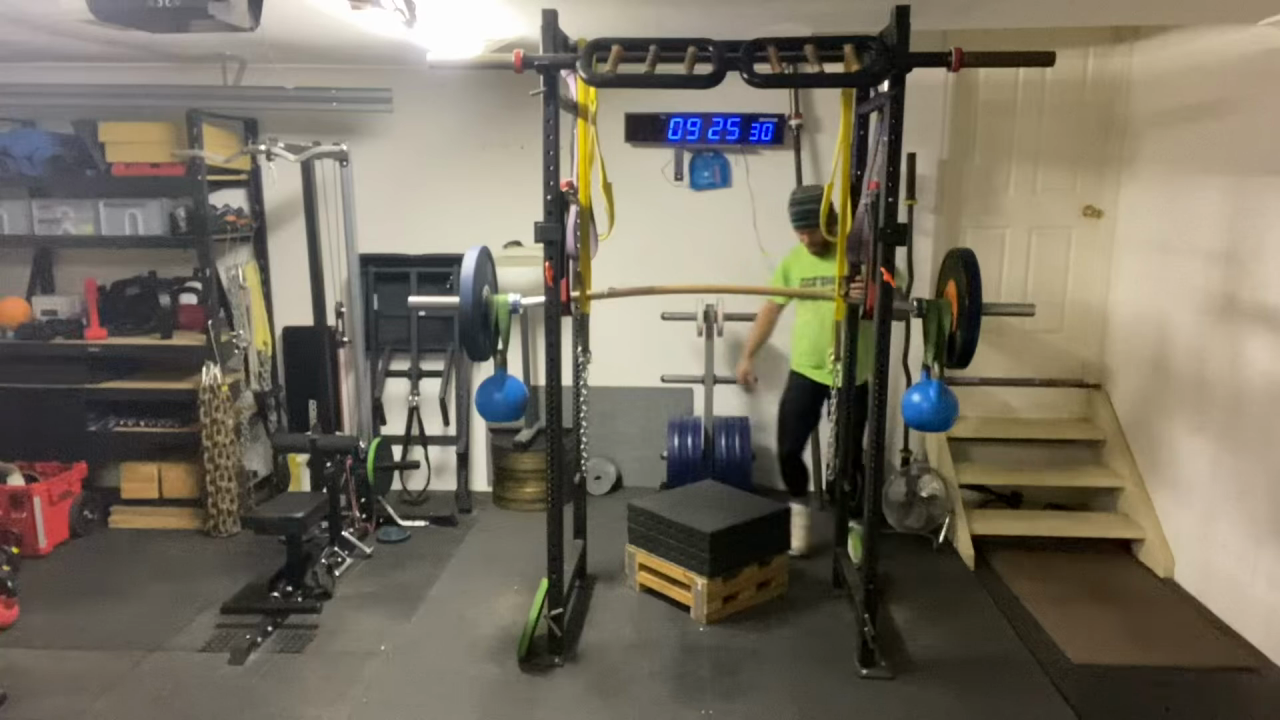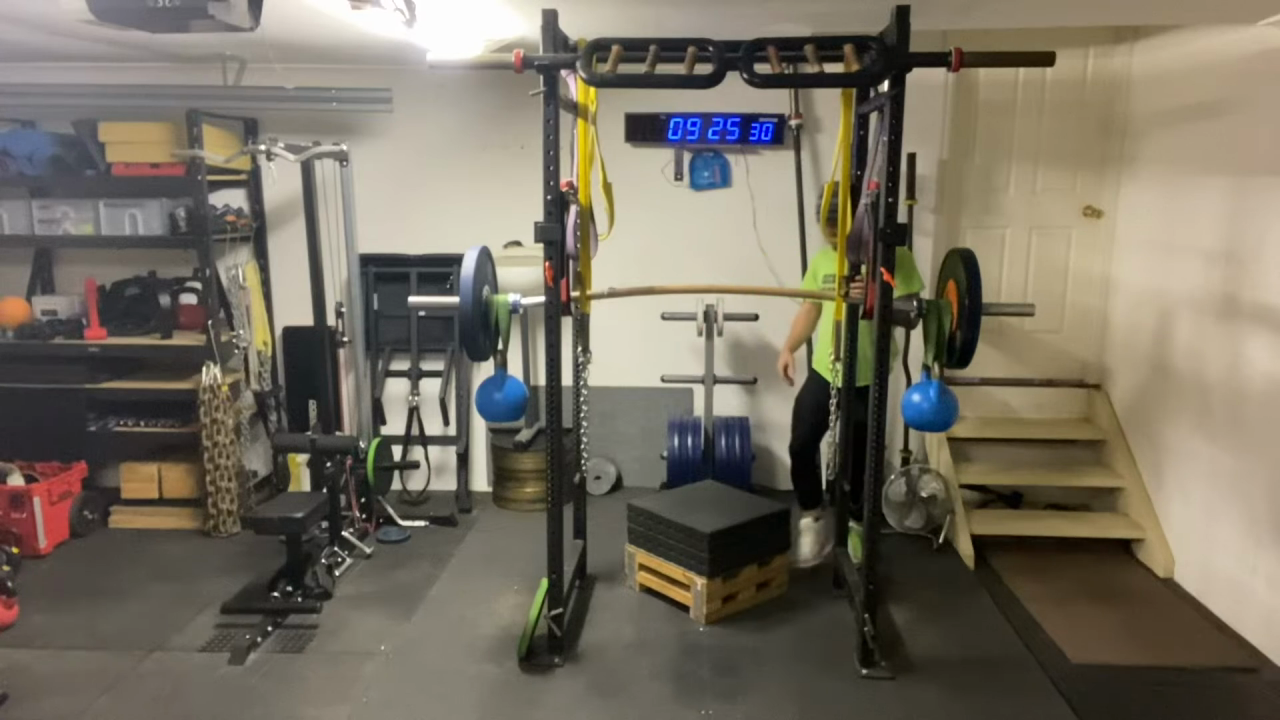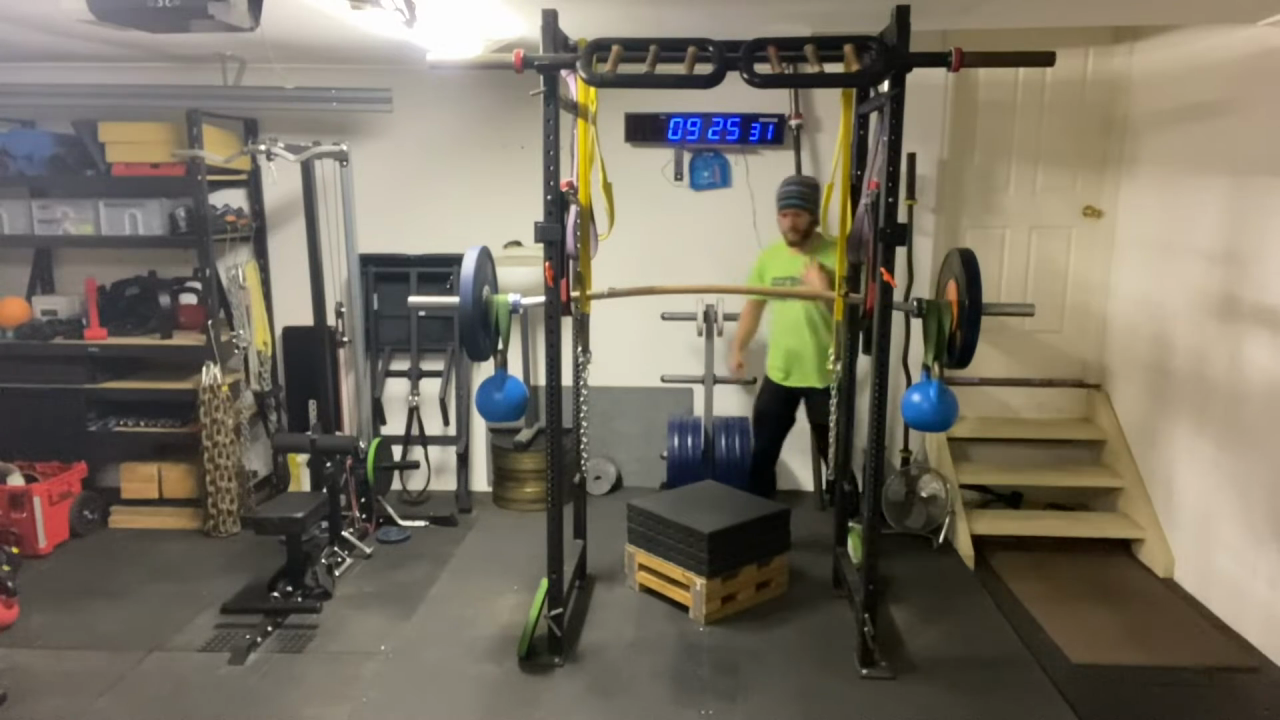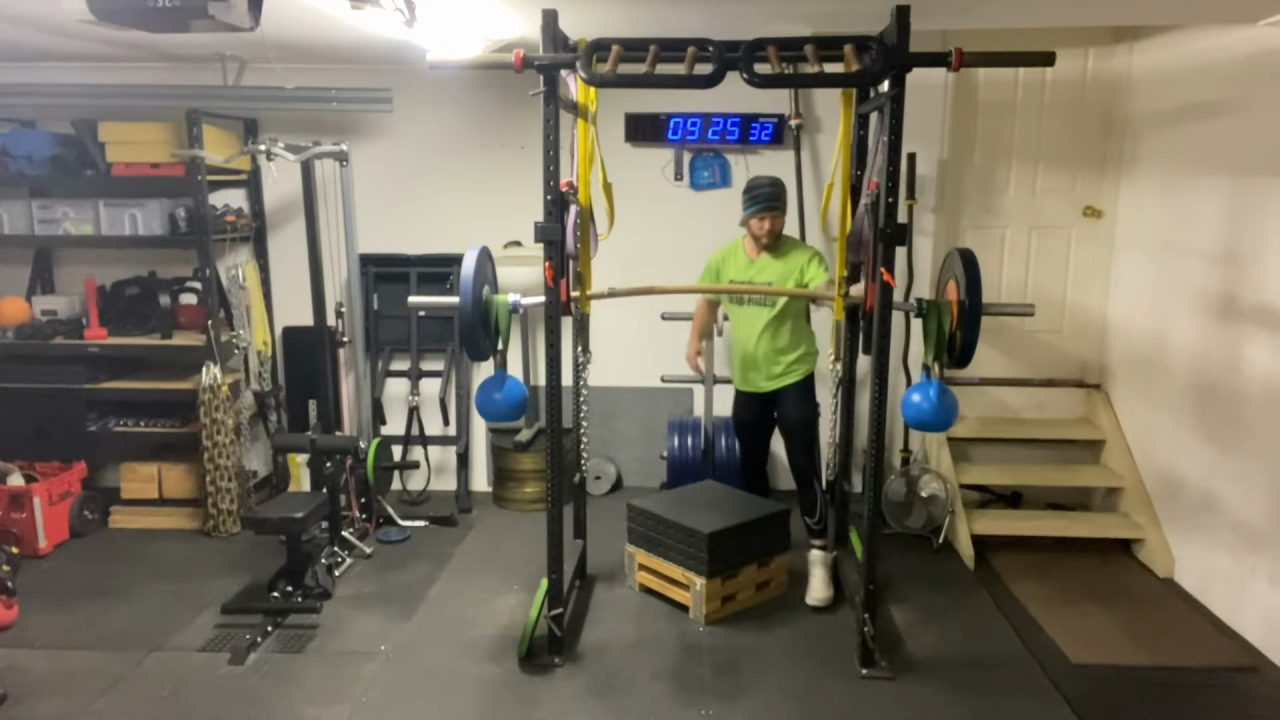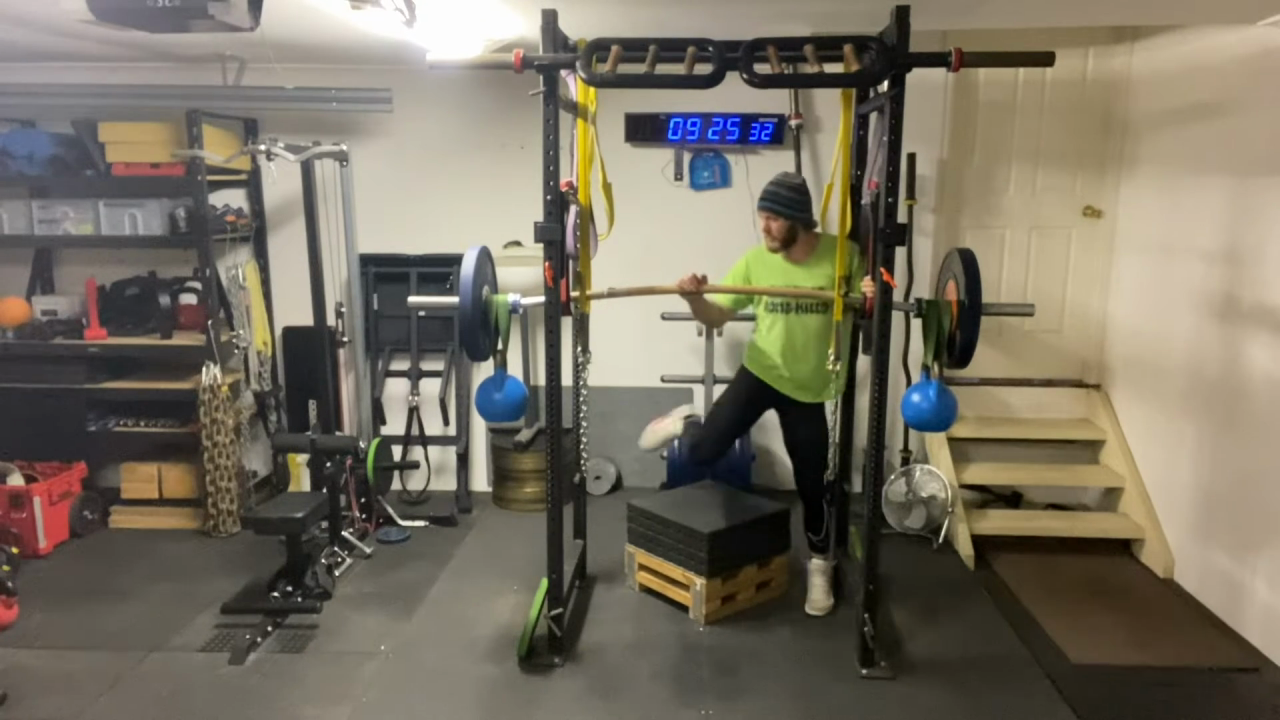
dt=0.7s
person 1, frame 1
right shoulder: (794, 259)
right elbow: (771, 308)
right wrist: (747, 356)
left hip: (853, 375)
right hip: (806, 371)
left knee: (851, 457)
right knee: (788, 450)
right ankle: (801, 507)
person 1, frame 2
left shoulder: (892, 255)
right shoulder: (823, 258)
right wrist: (789, 348)
left hip: (866, 378)
right hip: (823, 371)
left knee: (857, 460)
right knee: (801, 447)
left ankle: (856, 528)
right ankle: (814, 523)
person 1, frame 3
left shoulder: (837, 255)
right shoulder: (769, 257)
right elbow: (755, 305)
left wrist: (827, 290)
right wrist: (739, 348)
left hip: (825, 376)
right hip: (779, 374)
right knee: (762, 455)
person 1, frame 4
left shoulder: (803, 257)
right shoulder: (726, 257)
left elbow: (831, 294)
right elbow: (708, 302)
right wrist: (695, 341)
left hip: (793, 376)
right hip: (747, 380)
left knee: (805, 469)
right knee: (751, 467)
left ankle: (819, 557)
person 1, frame 5
left shoulder: (842, 256)
right shoulder: (755, 262)
right elbow: (716, 317)
left wrist: (873, 297)
right wrist: (694, 298)
left hip: (809, 388)
right hip: (762, 372)
left knee: (811, 484)
right knee: (706, 449)
left ankle: (820, 565)
right ankle: (684, 424)
